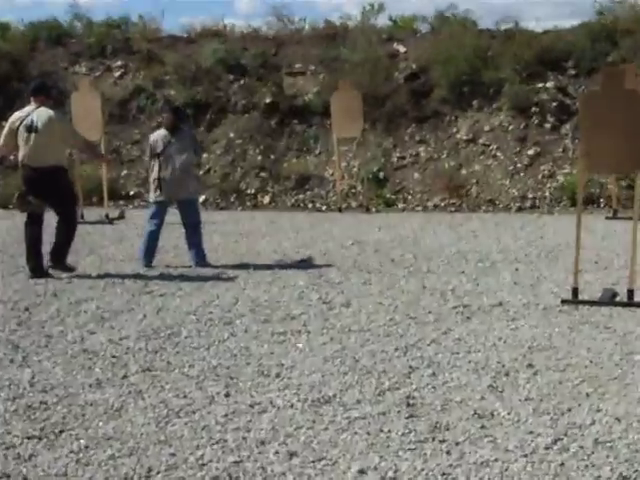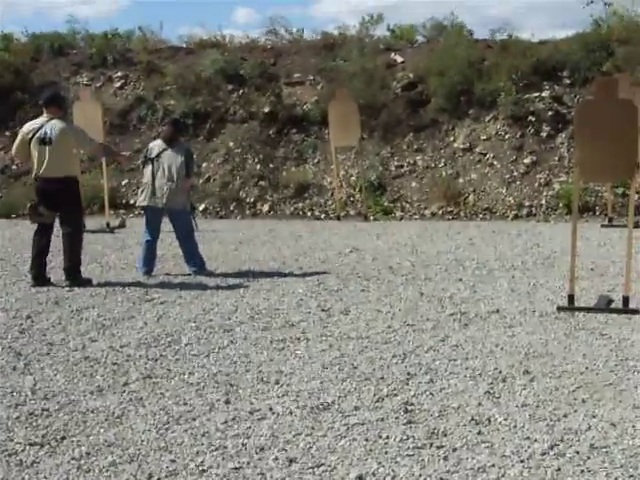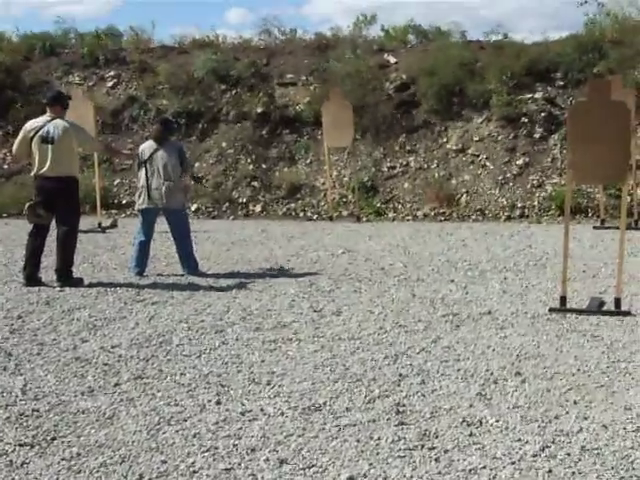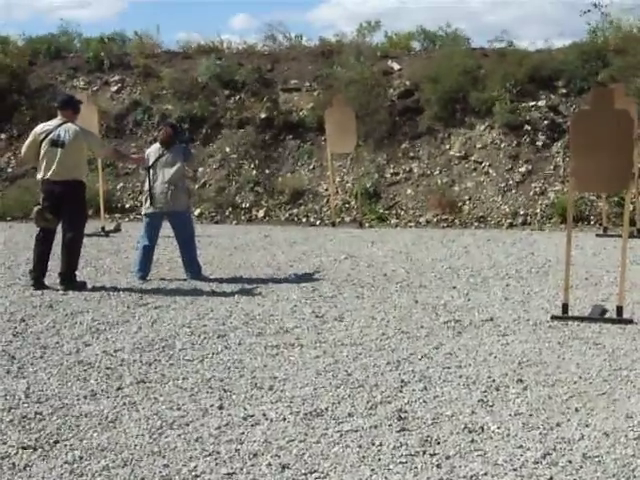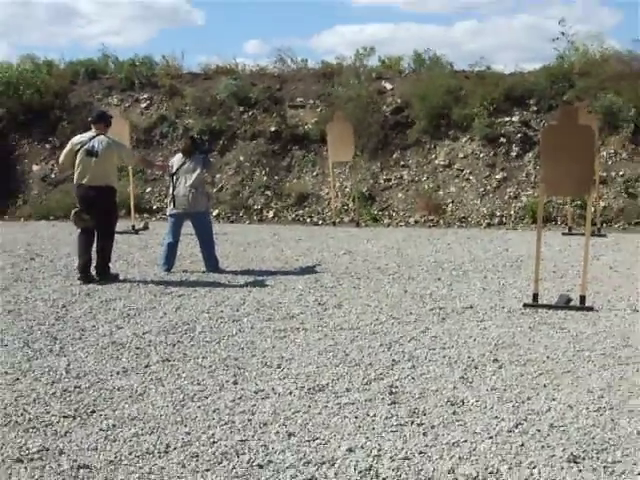
dt=0.5s
person 1, frame 1
left shoulder: (17, 118)
right shoulder: (55, 118)
right elbow: (80, 143)
right wrist: (101, 156)
left hip: (29, 173)
right hip: (53, 173)
left knee: (34, 219)
right knee: (68, 215)
left ankle: (35, 267)
right ankle: (57, 258)
person 1, frame 2
left shoulder: (29, 128)
right shoulder: (67, 129)
left elbow: (17, 156)
right elbow: (96, 147)
right wrist: (119, 155)
left hip: (42, 183)
right hip: (66, 184)
left knee: (43, 229)
right knee: (72, 229)
left ankle: (38, 275)
right ankle: (72, 275)
person 1, frame 3
left shoulder: (31, 126)
right shoulder: (69, 128)
left elbow: (17, 154)
right elbow: (99, 146)
right wrist: (121, 153)
left hip: (42, 182)
right hip: (65, 183)
left knee: (39, 228)
right knee: (67, 228)
left ankle: (30, 274)
right ankle: (64, 275)
person 1, frame 4
left shoulder: (41, 130)
right shoulder: (80, 133)
left elbow: (25, 157)
right elbow: (109, 152)
right wrist: (131, 158)
left hip: (48, 185)
right hip: (72, 187)
left knee: (45, 232)
right knee: (72, 232)
left ankle: (37, 278)
right ankle: (67, 279)
person 1, frame 5
left shoulder: (77, 141)
right shoulder: (112, 145)
left elbow: (62, 164)
right elbow: (137, 160)
right wrist: (155, 166)
left hip: (83, 190)
right hip: (104, 191)
left knee: (86, 231)
right knee: (105, 232)
left ankle: (84, 271)
right ankle: (103, 272)
person 2, frame 1
left shoulder: (155, 137)
right shoulder: (188, 135)
left elbow: (151, 160)
right elbow: (198, 155)
left hip: (162, 188)
right hip: (186, 187)
left knee: (154, 224)
right knee: (192, 225)
left ankle: (146, 259)
right ankle: (198, 259)
person 2, frame 2
left shoulder: (152, 146)
right shoulder: (185, 150)
left elbow: (144, 167)
right elbow: (188, 177)
right wrist: (185, 193)
left hip: (152, 196)
right hip: (176, 198)
left knee: (150, 234)
right knee: (186, 235)
left ankle: (145, 268)
right ankle: (197, 267)
person 2, frame 3
left shoulder: (144, 148)
right shoulder: (176, 147)
left elbow: (139, 172)
right elbow: (186, 171)
right wrist: (188, 178)
left hip: (149, 197)
right hip: (172, 196)
left knee: (144, 234)
right knee: (182, 234)
left ankle: (137, 268)
right ankle: (190, 268)
person 2, frame 4
left shoulder: (151, 151)
right shoulder: (182, 150)
left elbow: (147, 169)
right elbow: (191, 164)
left hip: (154, 200)
right hip: (177, 200)
left knee: (147, 239)
right knee: (186, 239)
left ankle: (141, 272)
right ankle: (194, 272)
person 2, frame 5
left shoulder: (175, 160)
right shoulder: (202, 159)
left elbow: (170, 174)
right elbow: (208, 169)
left hip: (177, 203)
right hip: (197, 202)
left knee: (172, 236)
right knee: (205, 236)
left ankle: (166, 266)
right ankle: (212, 266)
